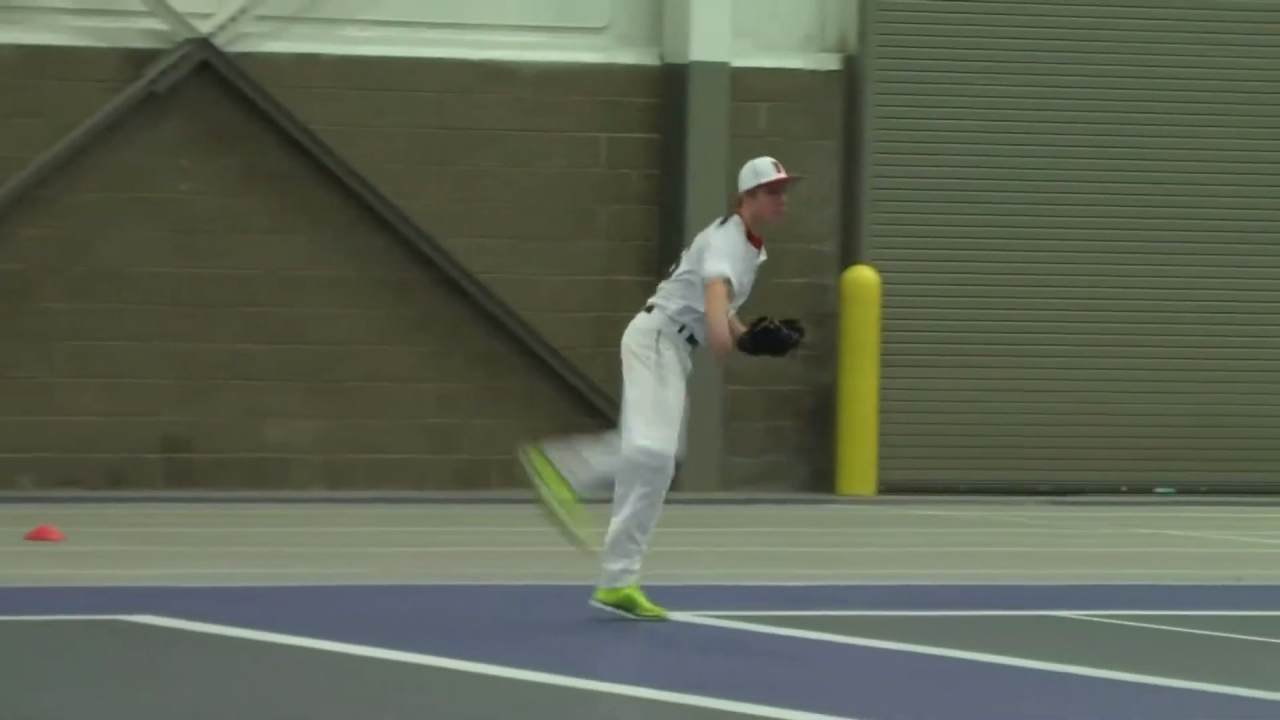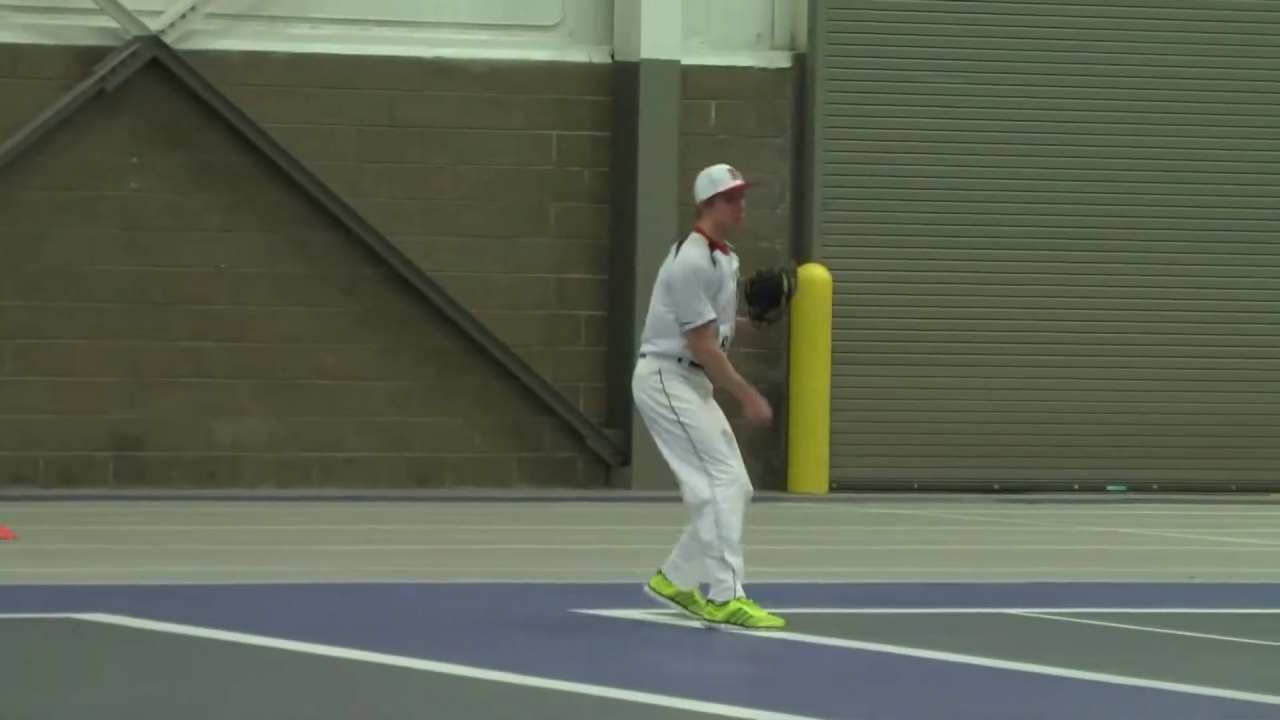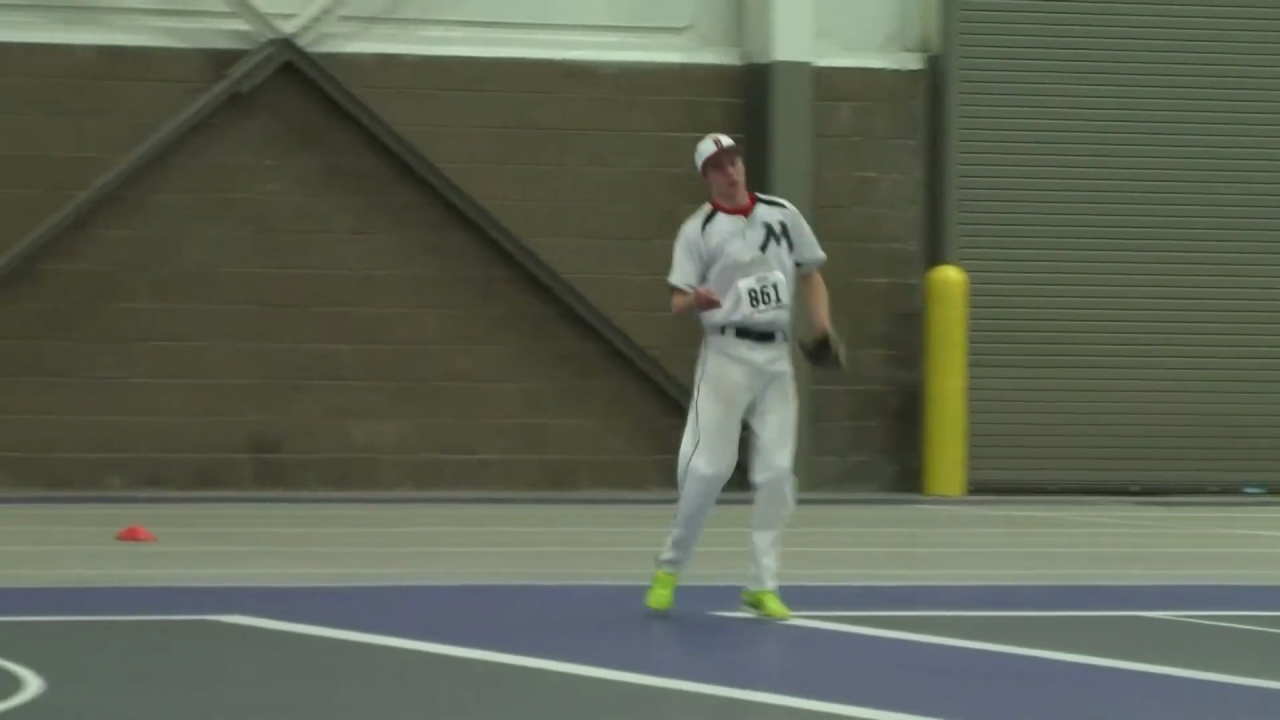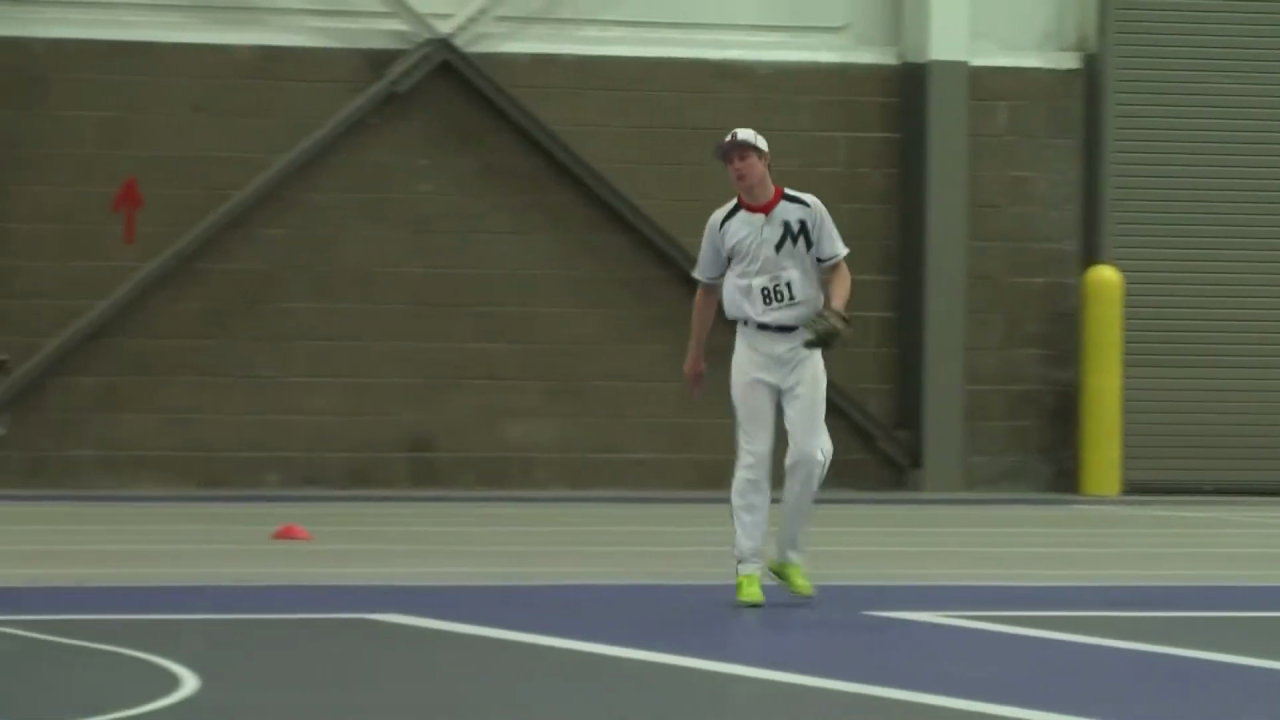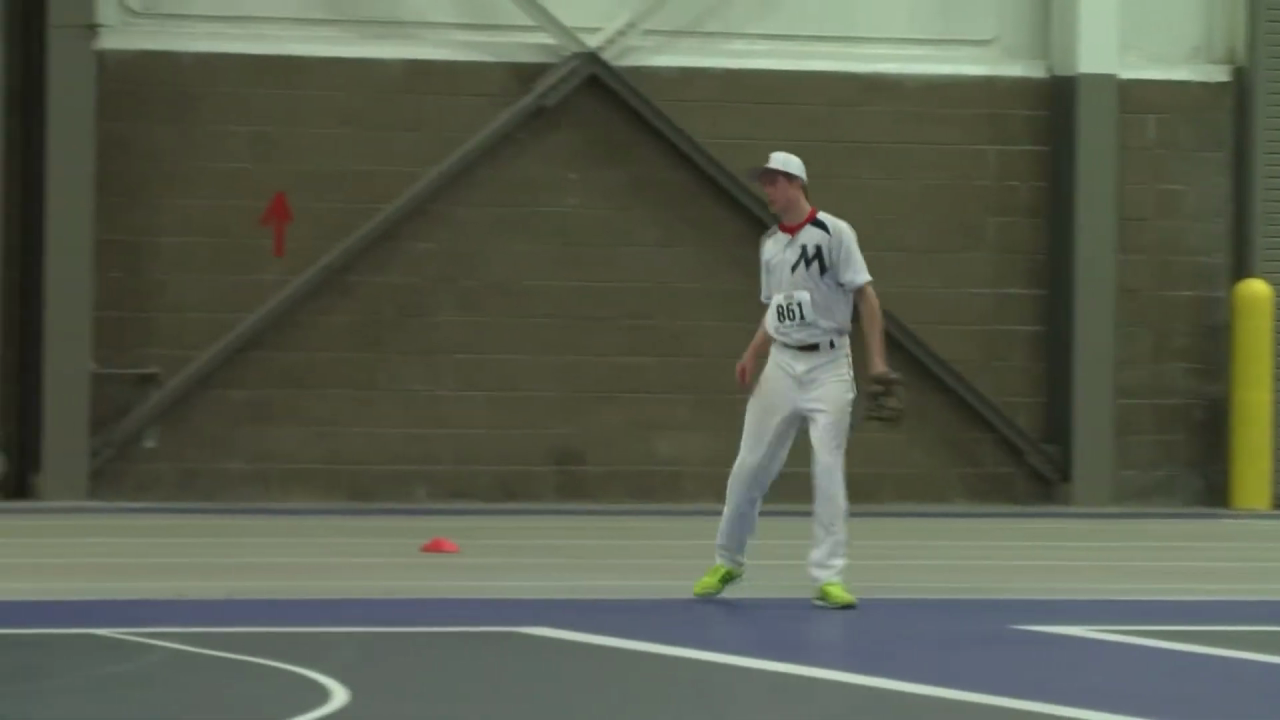
dt=0.5s
person 1, frame 1
left shoulder: (750, 246)
right shoulder: (726, 237)
right elbow: (714, 286)
left wrist: (741, 333)
right wrist: (717, 328)
left hip: (675, 352)
right hip: (655, 338)
left knee: (652, 475)
right knee: (651, 447)
left ankle: (617, 583)
right ankle: (557, 464)
person 1, frame 2
left shoulder: (723, 257)
right shoulder: (691, 261)
right elbow: (701, 345)
left wrist: (751, 320)
right wrist: (749, 397)
left hip: (689, 384)
right hip: (664, 380)
left knee: (731, 489)
right knee: (723, 482)
left ankle: (677, 581)
right ankle: (726, 598)
person 1, frame 3
left shoulder: (782, 213)
right shoulder: (697, 230)
left elbow: (811, 275)
right elbow: (678, 302)
left wrist: (822, 327)
right wrist: (696, 300)
left hip: (776, 356)
right hip: (726, 354)
left knee: (776, 471)
right knee: (707, 466)
left ankle: (761, 585)
right ankle: (672, 565)
person 1, frame 4
left shoulder: (807, 208)
right shoulder: (722, 222)
left elbow: (839, 268)
right elbow: (708, 288)
left wrist: (836, 308)
right wrist: (693, 353)
left hip: (805, 345)
right hip: (753, 346)
left knee: (813, 453)
right knee: (755, 460)
left ankle: (788, 556)
right ankle: (749, 569)
person 1, frame 5
left shoulder: (833, 232)
right shoulder: (769, 242)
left elbow: (866, 297)
left wrist: (877, 361)
right wrist: (751, 355)
left hip: (828, 365)
right hip: (780, 364)
left knee: (828, 471)
right knee: (751, 466)
left ankle: (828, 577)
right ankle: (727, 562)
